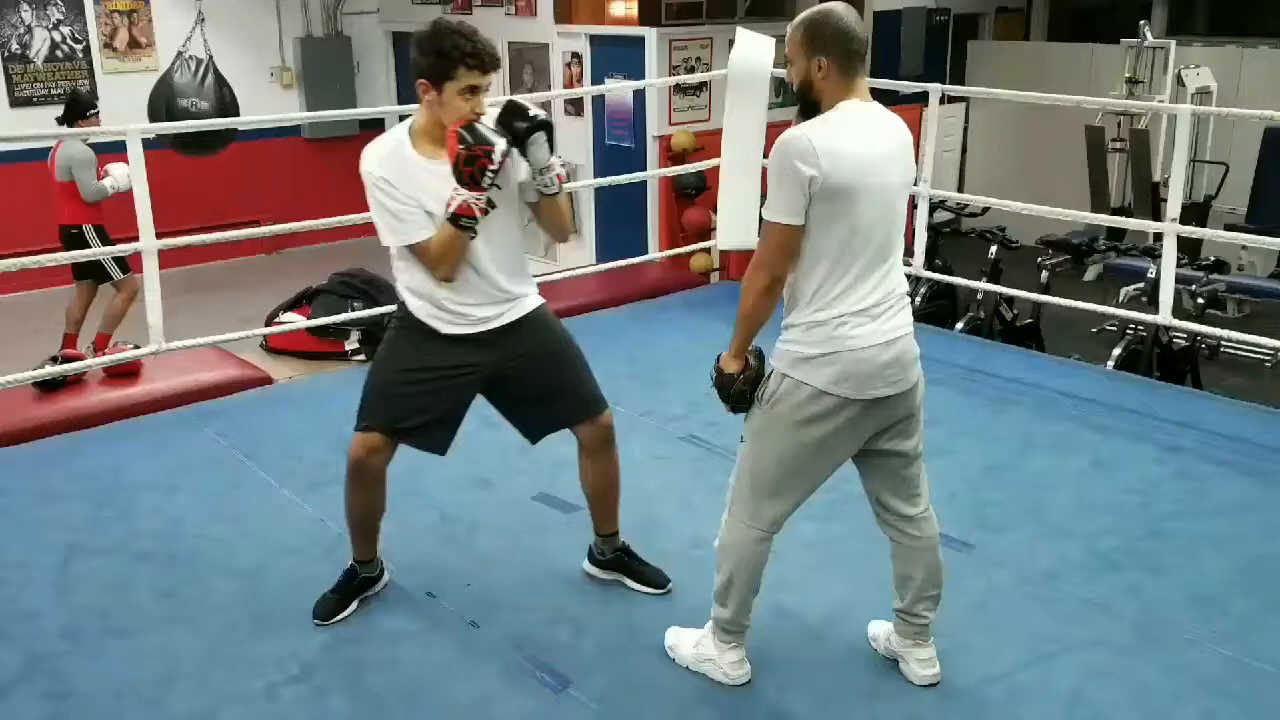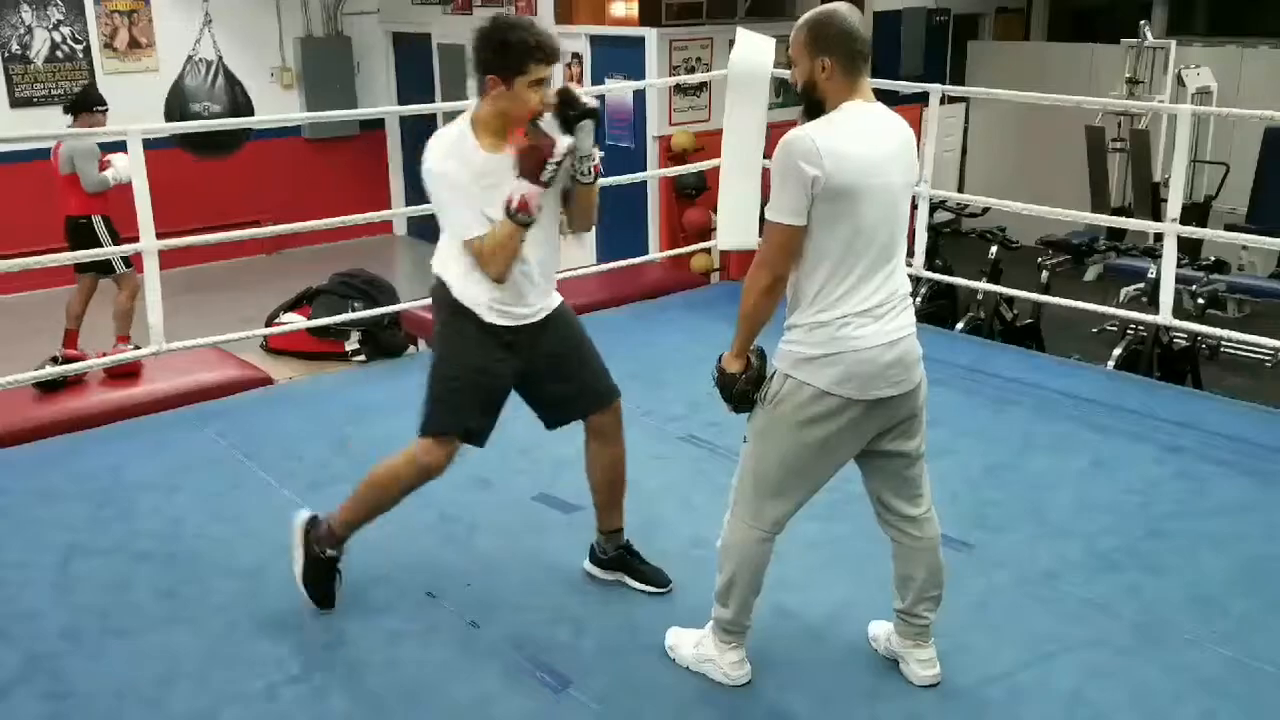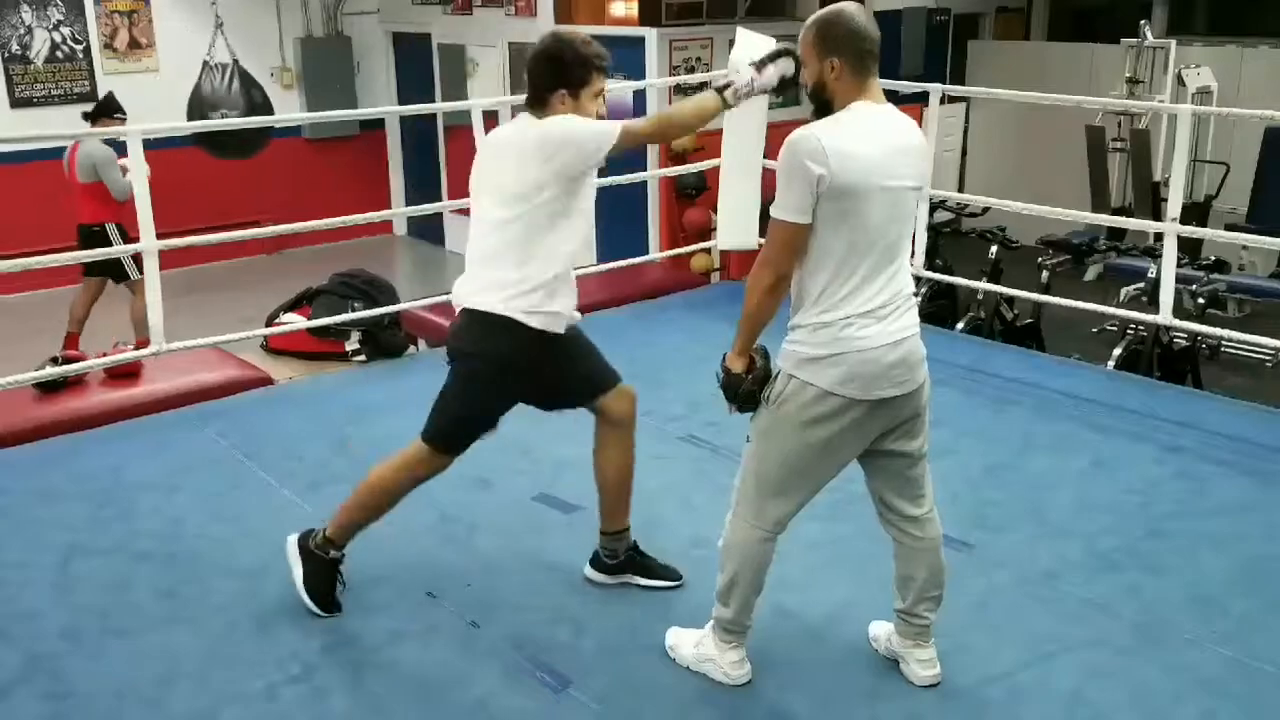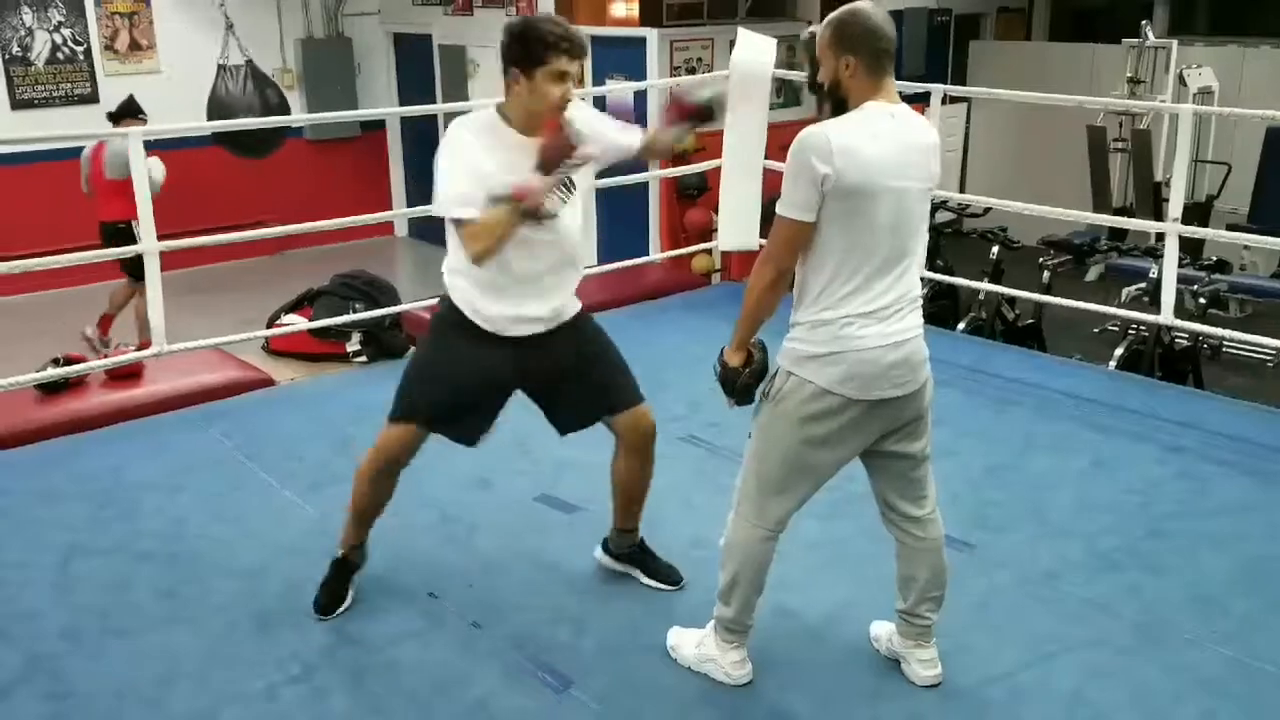
dt=0.2s
person 1, frame 1
left shoulder: (801, 145)
right shoulder: (897, 133)
left elbow: (768, 271)
left wrist: (736, 351)
left hip: (820, 368)
right hip: (895, 358)
left knee: (751, 511)
right knee: (907, 507)
left ankle: (724, 646)
right ankle: (916, 644)
person 1, frame 2
left shoulder: (804, 145)
right shoulder: (900, 133)
left elbow: (770, 272)
left wrist: (738, 352)
left hip: (823, 369)
right hip: (898, 359)
left knee: (754, 511)
right knee: (909, 508)
left ankle: (725, 647)
right ankle: (916, 644)
person 1, frame 3
left shoulder: (811, 145)
right shoulder: (911, 136)
left elbow: (773, 269)
left wrist: (741, 350)
left hip: (826, 370)
right hip: (902, 359)
left knee: (756, 511)
right knee: (911, 508)
left ankle: (725, 646)
right ankle: (917, 644)
person 1, frame 4
left shoulder: (821, 144)
right shoulder: (926, 138)
left elbow: (775, 265)
left wrist: (739, 345)
left hip: (826, 368)
right hip: (904, 362)
left knee: (757, 509)
right knee: (914, 510)
left ankle: (726, 646)
right ankle: (918, 645)
person 2, frame 1
left shoulder: (505, 134)
right shoulder: (384, 160)
left elbow: (564, 232)
right elbow: (444, 267)
left wrist: (543, 161)
right wrist: (471, 192)
left hip: (517, 317)
right hip: (433, 328)
left knee: (597, 428)
right knee: (366, 451)
left ankle: (608, 551)
right ankle: (365, 568)
person 2, frame 2
left shoulder: (544, 129)
right shoulder: (447, 153)
left elbow: (580, 221)
right elbow: (492, 263)
left wrist: (583, 150)
right wrist: (531, 187)
left hip: (538, 308)
right hip: (475, 315)
left knee: (606, 416)
right knee: (435, 452)
left ankle: (610, 548)
right ankle: (323, 538)
person 2, frame 3
left shoulder: (512, 139)
right shoulder: (554, 133)
right elbow: (660, 127)
right wrist: (745, 83)
left hip: (540, 323)
right hip: (498, 328)
left knee: (619, 408)
right knee: (432, 454)
left ankle: (614, 552)
right ankle: (320, 547)
person 2, frame 4
left shoulder: (573, 121)
right shoulder: (467, 141)
left elbow: (649, 148)
right elbow: (478, 247)
left wrist: (683, 119)
right wrist: (537, 184)
left hip: (556, 319)
right hip: (474, 320)
left knee: (638, 426)
right knee: (395, 443)
left ankle: (624, 543)
right ankle: (349, 553)
person 3, frame 1
left shoulder: (61, 148)
right shoulder: (80, 152)
right elbow: (90, 193)
left wrist: (103, 176)
right wrist: (115, 183)
left hip: (71, 229)
right hip: (85, 229)
left knee: (85, 290)
right knee: (128, 288)
left ankle: (68, 349)
right ankle: (98, 347)
person 3, frame 2
left shoulder: (63, 142)
right shoulder: (82, 144)
right elbow: (93, 184)
left wrist: (104, 166)
right wrist: (117, 173)
left hip: (75, 222)
right hip: (91, 222)
left knee: (85, 285)
right knee: (129, 284)
left ankle: (69, 348)
right ankle: (123, 345)
person 3, frame 3
left shoulder: (73, 150)
right shoulder: (102, 152)
right elbow: (121, 193)
left wrist: (116, 172)
right wrist: (131, 177)
left hip: (87, 229)
right hip: (106, 230)
left knee: (91, 288)
right knee: (141, 288)
left ankle: (69, 347)
right ankle: (144, 347)
person 3, frame 4
left shoulder: (90, 150)
right shoulder: (129, 149)
left elbow: (87, 189)
left hip: (107, 226)
right hip: (128, 226)
left knee: (133, 280)
right knee: (147, 288)
left ankle: (99, 329)
right ankle: (144, 348)
